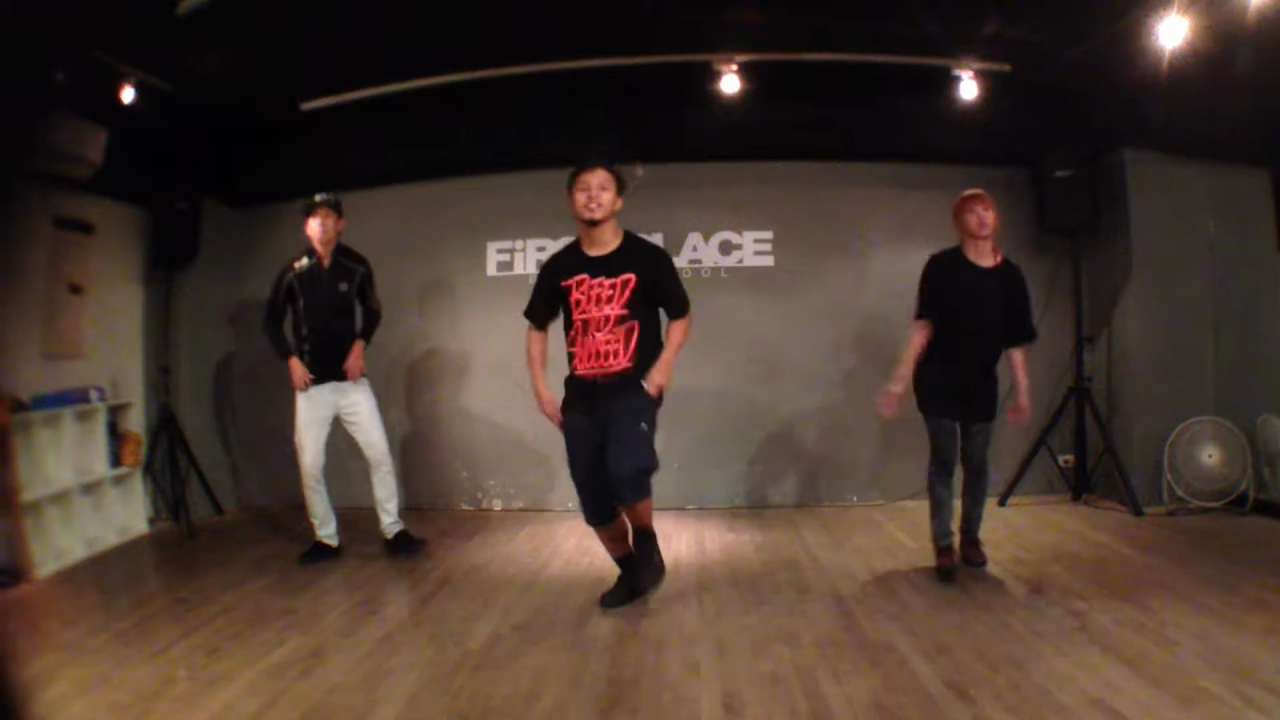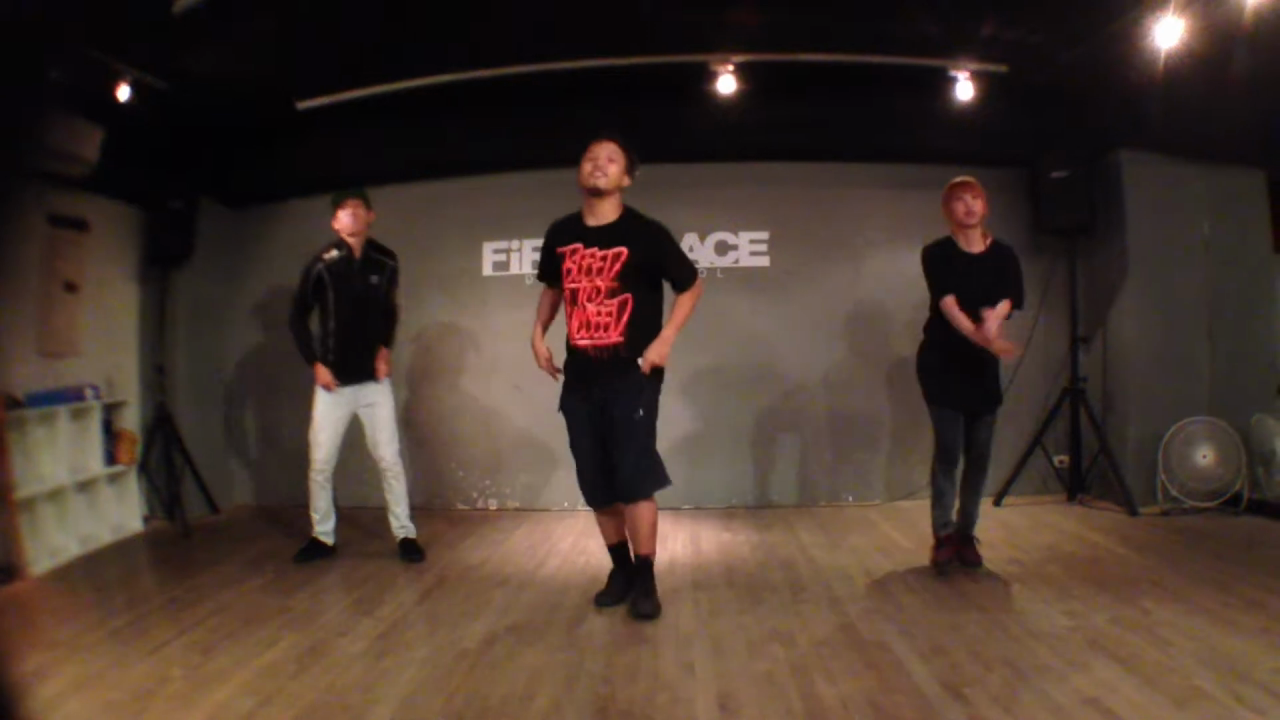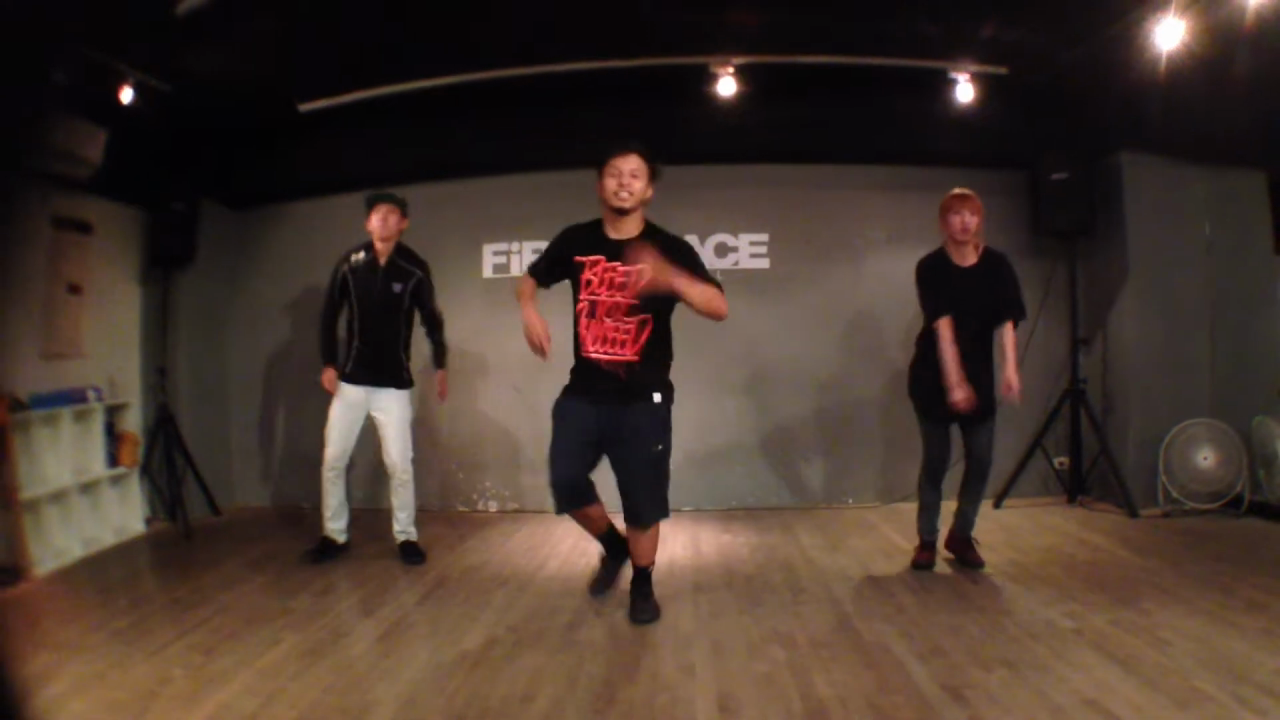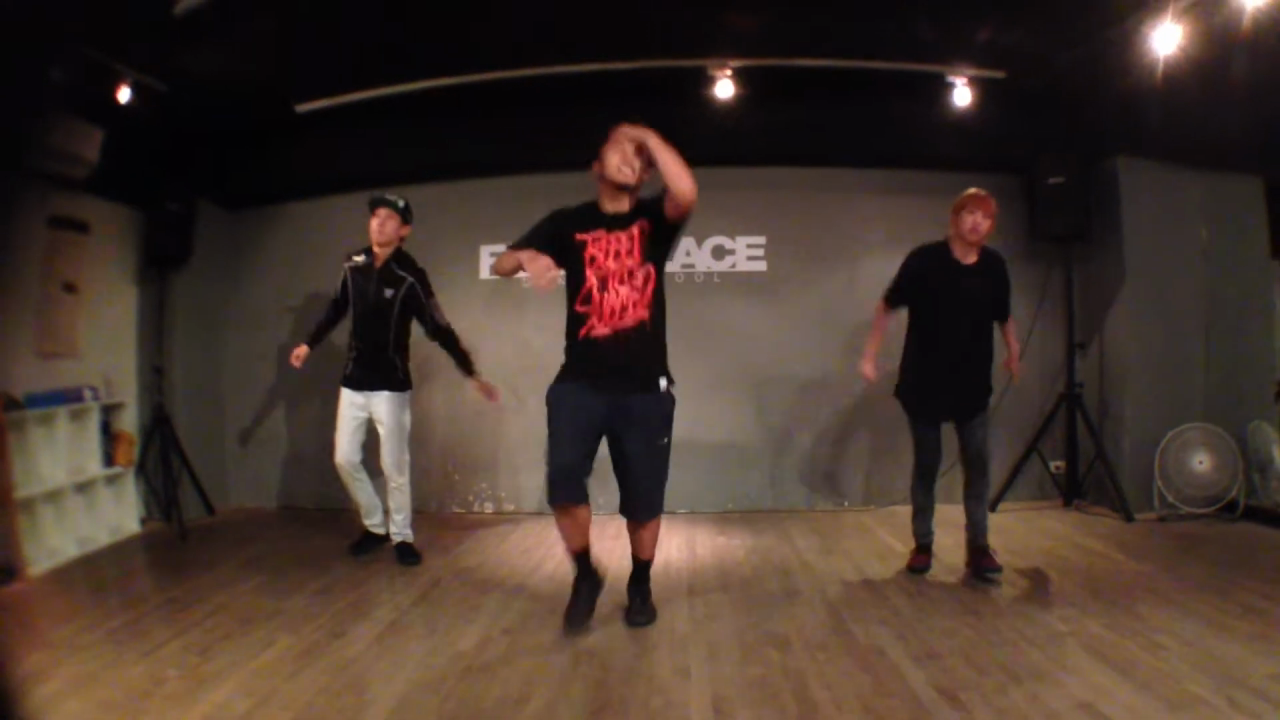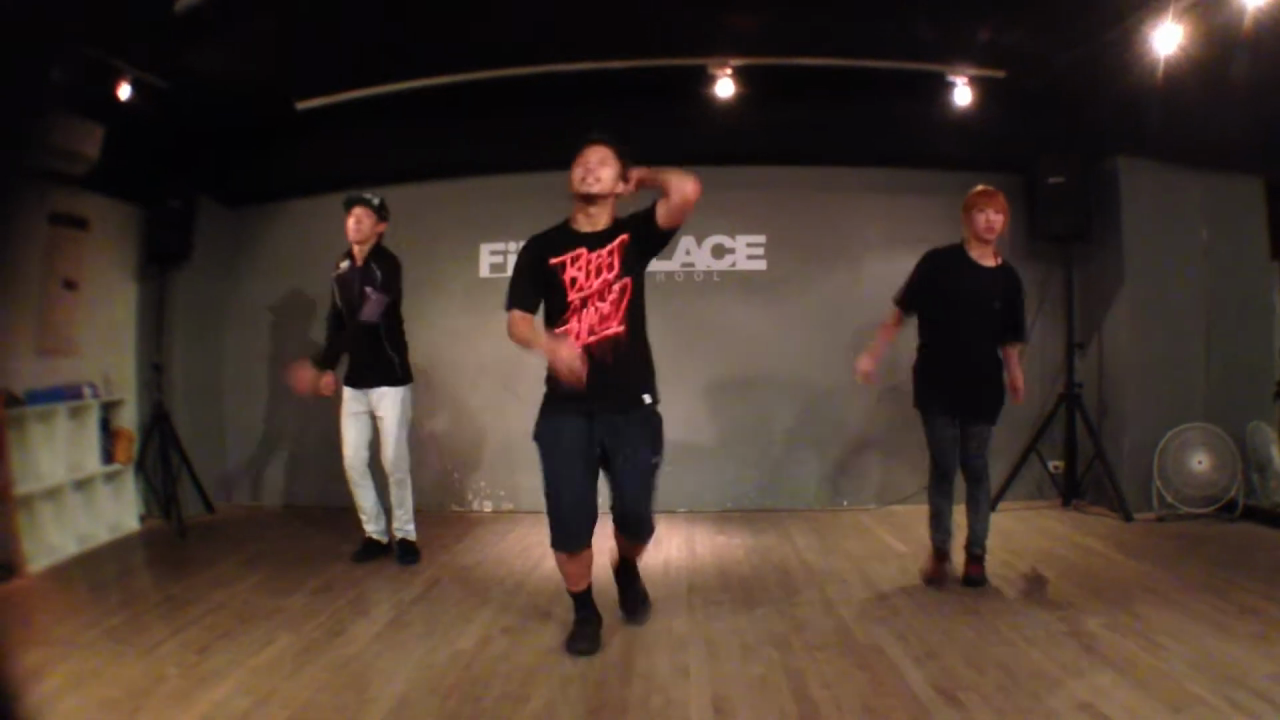
dt=0.3s
person 1, frame 1
left shoulder: (648, 258)
right shoulder: (558, 268)
left elbow: (680, 316)
right elbow: (537, 327)
left wrist: (664, 365)
right wrist: (539, 384)
left hip: (635, 392)
right hip: (582, 399)
left knee: (626, 472)
right knee: (595, 503)
left ankle: (646, 541)
right ankle: (628, 573)
person 1, frame 2
left shoulder: (646, 235)
right shoulder: (560, 234)
left elbow: (690, 286)
left wrist: (666, 338)
right wrist: (539, 333)
left hip: (630, 374)
right hip: (579, 377)
left knee: (634, 477)
right knee: (597, 483)
left ankle: (645, 581)
right ankle: (622, 570)
person 1, frame 3
left shoulder: (669, 250)
right shoulder: (574, 241)
left elbow: (718, 307)
right elbow: (530, 280)
left wrist: (669, 278)
right wrist: (531, 312)
left hip: (641, 397)
right hip: (584, 391)
left knee: (643, 501)
right knee: (567, 483)
left ankle: (642, 586)
right ankle: (612, 546)
person 1, frame 4
left shoulder: (655, 219)
right shoulder: (567, 223)
left elbow: (687, 193)
right elbow: (501, 265)
left wrist: (648, 138)
right wrist: (527, 258)
left hip: (645, 382)
right hip: (581, 379)
left knee: (644, 496)
right knee: (564, 476)
left ankle: (640, 584)
right ankle: (585, 576)
person 1, frame 5
left shoulder: (636, 233)
right shoulder: (542, 247)
left elbow: (688, 191)
right elbow: (516, 322)
left wrist: (645, 177)
right wrist: (548, 345)
left hip: (631, 401)
right hip: (567, 406)
left knee: (634, 515)
right knee: (569, 521)
left ankle: (626, 570)
right ankle: (585, 612)
person 2, frame 1
left shoulder: (1010, 275)
right shoulder: (941, 266)
left elbow: (1016, 339)
right elbow: (923, 326)
left wrist: (1022, 390)
right wrist: (901, 377)
left hip: (981, 382)
right hip: (938, 379)
left knee: (977, 463)
right knee: (943, 458)
left ankle: (970, 537)
right ankle: (942, 544)
person 2, frame 2
left shoulder: (1002, 255)
right shoulder: (936, 254)
left elbow: (1008, 301)
right elbow: (948, 306)
left wrist: (994, 322)
right wrist: (981, 337)
left hip: (983, 369)
right hip: (942, 365)
left knee: (979, 454)
right knee: (948, 449)
left ankle: (963, 534)
right ankle: (943, 537)
person 2, frame 3
left shoulder: (997, 264)
right shoulder: (929, 268)
left elbow: (1008, 321)
right elbow: (942, 326)
left wrist: (1010, 368)
right wrist: (953, 382)
left hip: (979, 380)
right hip: (934, 378)
left knee: (980, 461)
right knee: (935, 461)
left ankle: (960, 535)
right ankle: (926, 541)
person 2, frame 4
left shoulder: (995, 266)
right shoulder: (926, 259)
left elbow: (1003, 314)
right elbow: (888, 305)
left wrist: (1013, 350)
right wrist: (870, 353)
left hip: (971, 379)
right hip: (924, 377)
left knee: (978, 459)
right knee: (927, 462)
left ankle: (978, 545)
right ankle: (923, 543)
person 2, frame 5
left shoulder: (1008, 278)
right shoulder: (940, 262)
right elbow: (902, 310)
left wrist: (1014, 372)
right wrist: (874, 354)
left hip: (982, 385)
right hip: (936, 382)
left knee: (976, 467)
right knee: (944, 465)
left ankle: (976, 554)
right ankle: (940, 551)
person 3, frame 1
left shoulder: (357, 266)
right shoulder: (293, 272)
left elbow: (372, 311)
right elbow: (272, 321)
left wrist: (360, 346)
right wrist: (291, 359)
left hip: (350, 380)
right hip: (311, 383)
left knee: (378, 450)
right knee: (310, 464)
left ankle: (393, 531)
right ankle: (326, 539)
person 3, frame 2
left shoulder: (386, 262)
right shoulder: (322, 264)
right elbow: (297, 318)
left wrist: (385, 349)
right wrist: (315, 363)
left hip: (374, 380)
right hip: (334, 380)
left knee: (389, 459)
right knee: (320, 462)
left ankle: (405, 535)
right ankle: (322, 537)
person 3, frame 3
left shoulder: (415, 270)
right shoulder: (350, 264)
left elbow: (433, 321)
right elbow: (329, 315)
left wrist: (440, 367)
right wrist: (329, 363)
left hip: (395, 383)
right hip: (352, 379)
left knee: (399, 464)
right knee: (333, 459)
left ankle: (406, 537)
right ankle: (335, 535)
person 3, frame 4
left shoulder: (410, 275)
right shoulder: (354, 264)
left elbow: (439, 329)
right elbow: (337, 307)
left wrist: (472, 373)
right wrist: (309, 342)
left hip: (392, 386)
right hip: (354, 382)
left knee: (394, 464)
right knee: (344, 459)
left ankle: (398, 530)
right ankle: (375, 526)
person 3, frame 5
left shoulder: (387, 267)
right shoulder: (342, 270)
left elbow: (364, 325)
right elbow: (337, 325)
left wrist: (316, 366)
right wrist: (326, 369)
left hip: (391, 380)
right hip: (356, 381)
left knee: (394, 462)
right knee: (353, 462)
left ankle: (404, 535)
right ankle: (375, 536)
